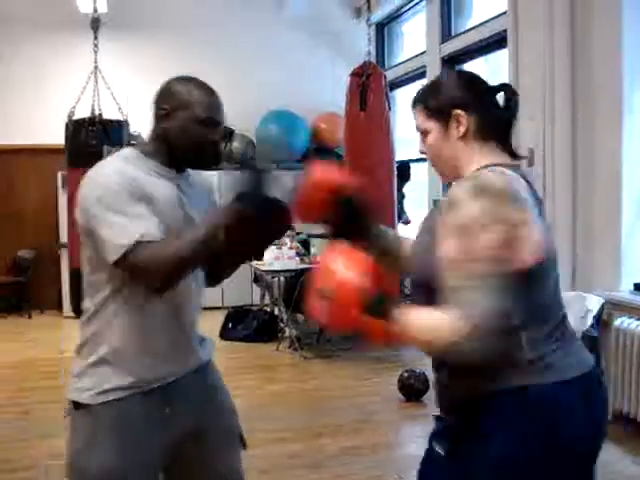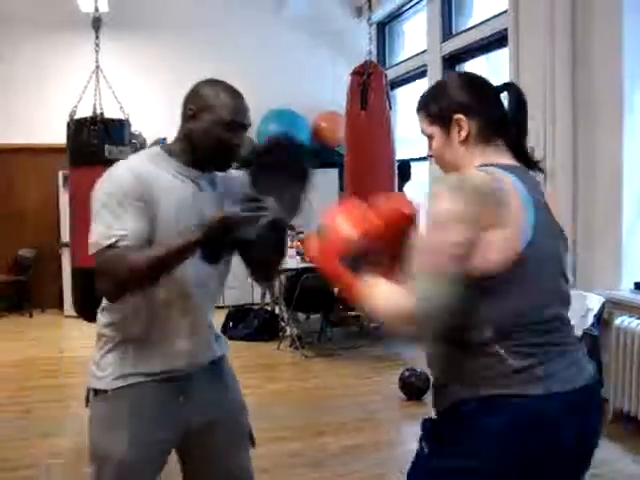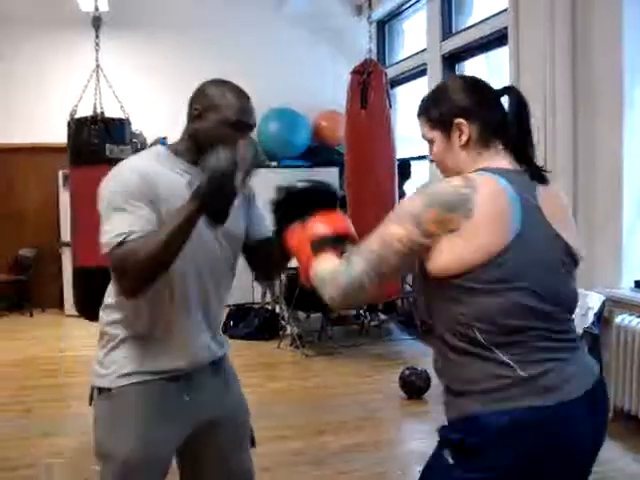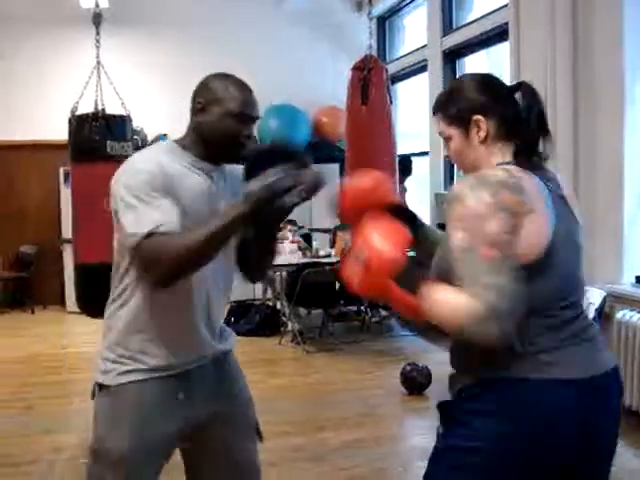
dt=0.2s
person 1, frame 1
left shoulder: (471, 199)
right shoulder: (510, 184)
left elbow: (468, 334)
right elbow: (431, 265)
left wrist: (376, 312)
right wrist: (361, 230)
left hip: (513, 418)
person 1, frame 2
left shoulder: (463, 193)
right shoulder: (533, 192)
left elbow: (417, 315)
left wrist: (355, 272)
left hip: (502, 421)
right hip: (573, 406)
person 1, frame 3
left shoulder: (449, 200)
right shoulder: (552, 198)
left elbow: (346, 287)
left wrist: (318, 248)
left hip: (507, 428)
right hip: (576, 409)
person 1, frame 4
left shoulder: (484, 192)
right shoulder: (547, 185)
left elbow: (485, 319)
left wrist: (413, 287)
left hip: (515, 410)
right hip: (594, 393)
person 2, frame 1
left shoulder: (199, 184)
right shoulder: (112, 180)
right elbow: (153, 273)
left wrist: (251, 232)
right wrist: (235, 212)
left hip: (191, 372)
right hip: (118, 390)
person 2, frame 2
left shoulder: (230, 185)
right shoulder: (130, 178)
right elbow: (112, 279)
right wrist: (197, 235)
left hip: (207, 367)
right hip: (134, 379)
person 2, frame 3
left shoulder: (237, 184)
right shoulder: (136, 176)
left elbow: (266, 267)
right elbow: (134, 276)
right wrist: (197, 202)
left hip: (210, 367)
right hip: (139, 376)
person 2, frame 4
left shoulder: (235, 180)
right shoulder: (146, 171)
left elbow: (253, 268)
right elbow: (160, 266)
left wrist: (271, 219)
right wrist: (245, 209)
left hip: (212, 362)
right hip: (140, 370)
